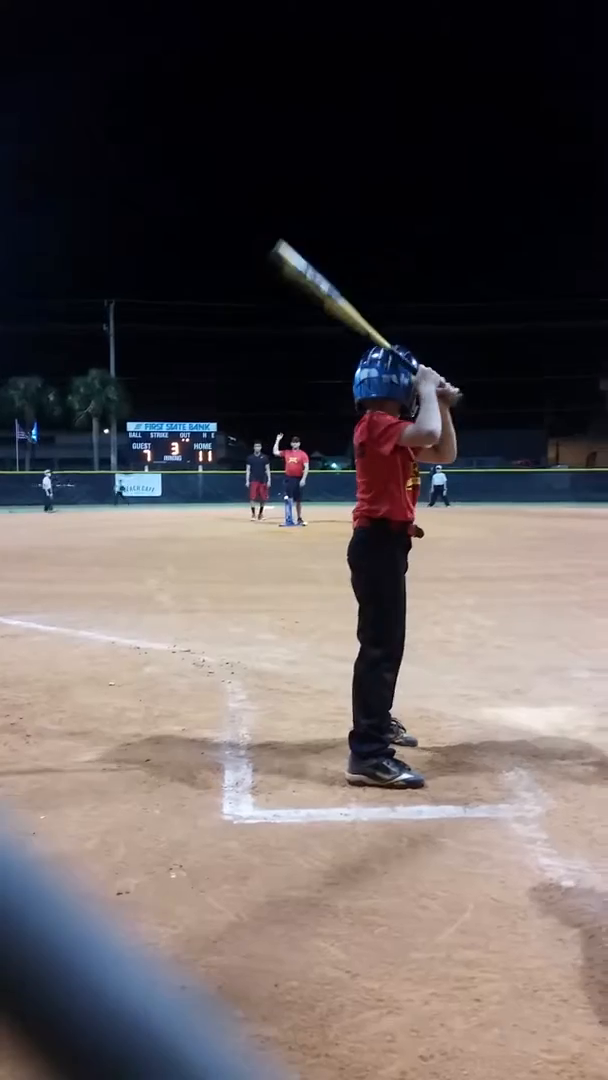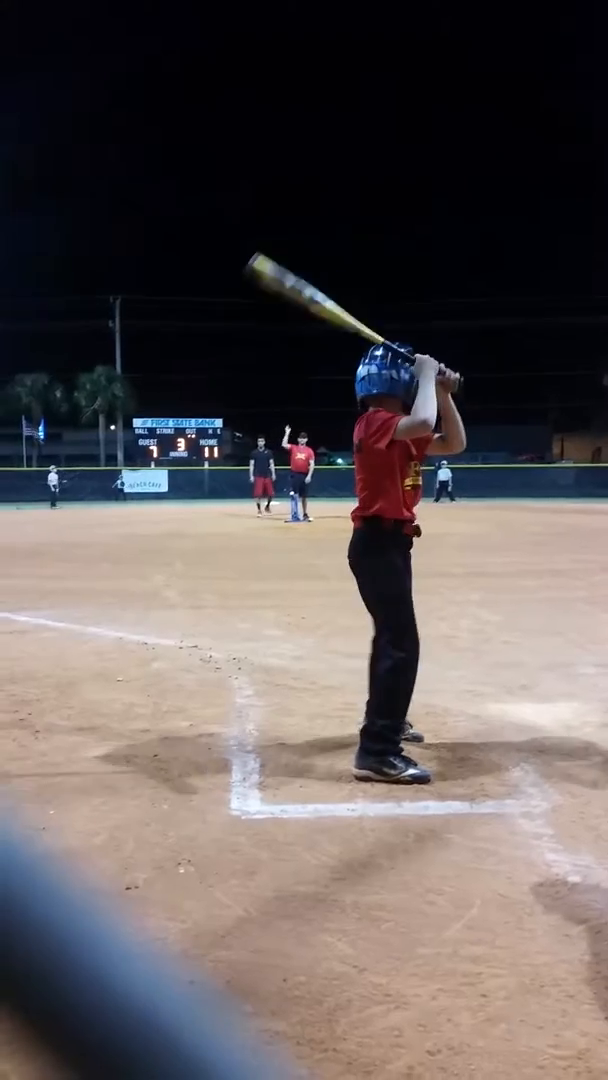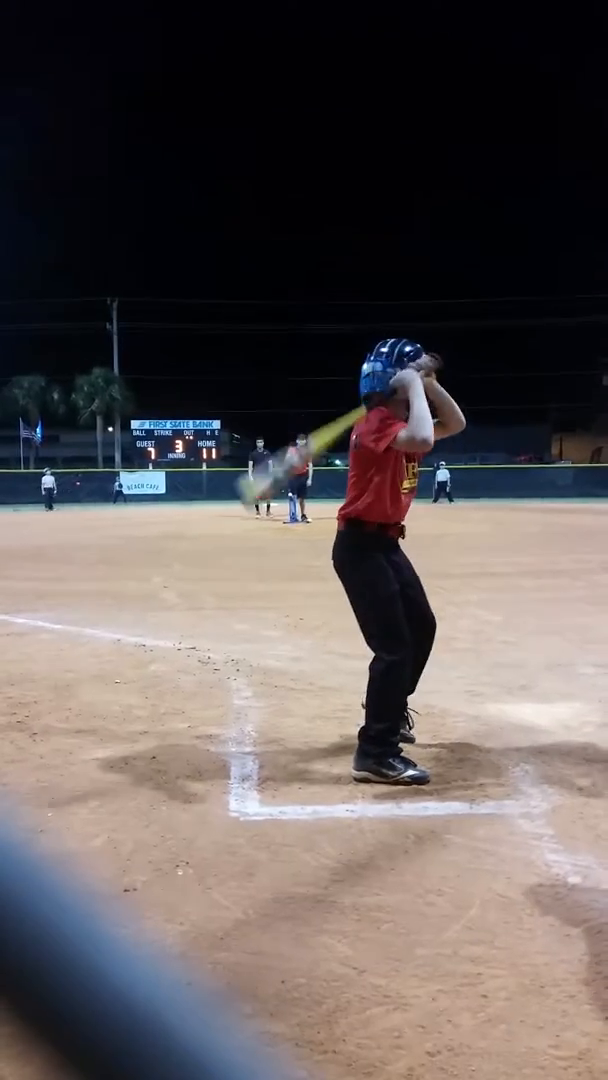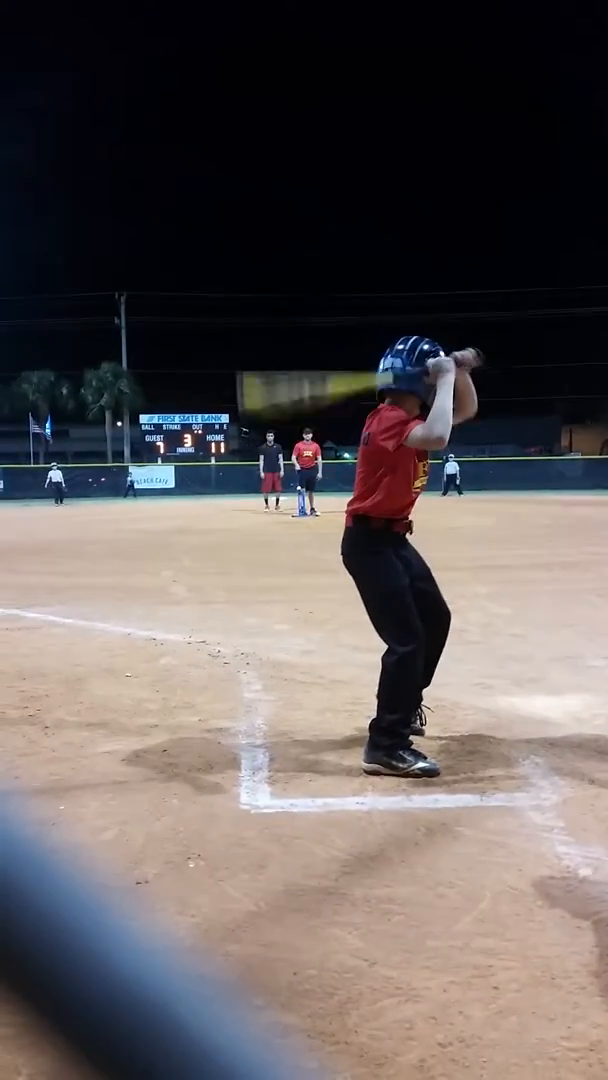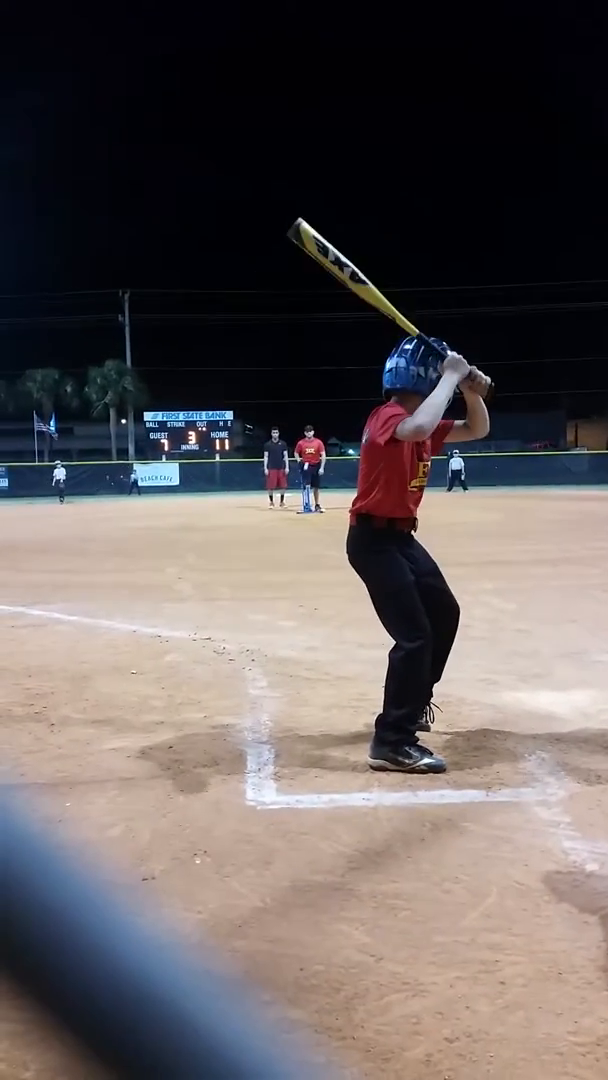
dt=0.3s
person 1, frame 1
left shoulder: (394, 429)
right shoulder: (376, 424)
left elbow: (445, 452)
right elbow: (427, 431)
left wrist: (442, 403)
right wrist: (427, 387)
left hip: (389, 541)
right hip: (378, 541)
left knee: (388, 638)
right knee: (380, 644)
left ankle: (377, 720)
right ankle: (368, 756)
person 1, frame 2
left shoulder: (401, 428)
right shoulder: (375, 421)
left elbow: (455, 443)
right elbow: (423, 422)
left wrist: (443, 392)
right wrist: (427, 376)
left hip: (392, 541)
right hip: (377, 542)
left knee: (392, 636)
right knee: (400, 645)
left ankle: (385, 717)
right ankle: (376, 752)
person 1, frame 3
left shoulder: (398, 422)
right shoulder: (375, 422)
left elbow: (455, 424)
right elbow: (422, 439)
left wrist: (428, 381)
right wrist: (414, 390)
left hip: (385, 542)
right hip: (360, 546)
left knee: (421, 628)
right knee: (394, 646)
left ankle: (389, 709)
right ankle: (375, 755)
person 1, frame 4
left shoulder: (408, 417)
right shoulder: (389, 418)
left elbow: (466, 410)
right elbow: (437, 437)
left wrist: (459, 371)
right wrist: (444, 379)
left hip: (394, 537)
right hip: (369, 540)
left knee: (435, 619)
right knee: (406, 639)
left ankle: (404, 703)
right ankle: (386, 746)
person 1, frame 5
left shoulder: (421, 422)
right shoulder: (388, 416)
left elbow: (477, 430)
right elbow: (416, 430)
left wrist: (471, 391)
right wrist: (450, 379)
left hip: (400, 534)
right hip: (373, 538)
left knee: (444, 613)
right knee: (414, 634)
left ankle: (413, 700)
right ankle: (392, 743)
